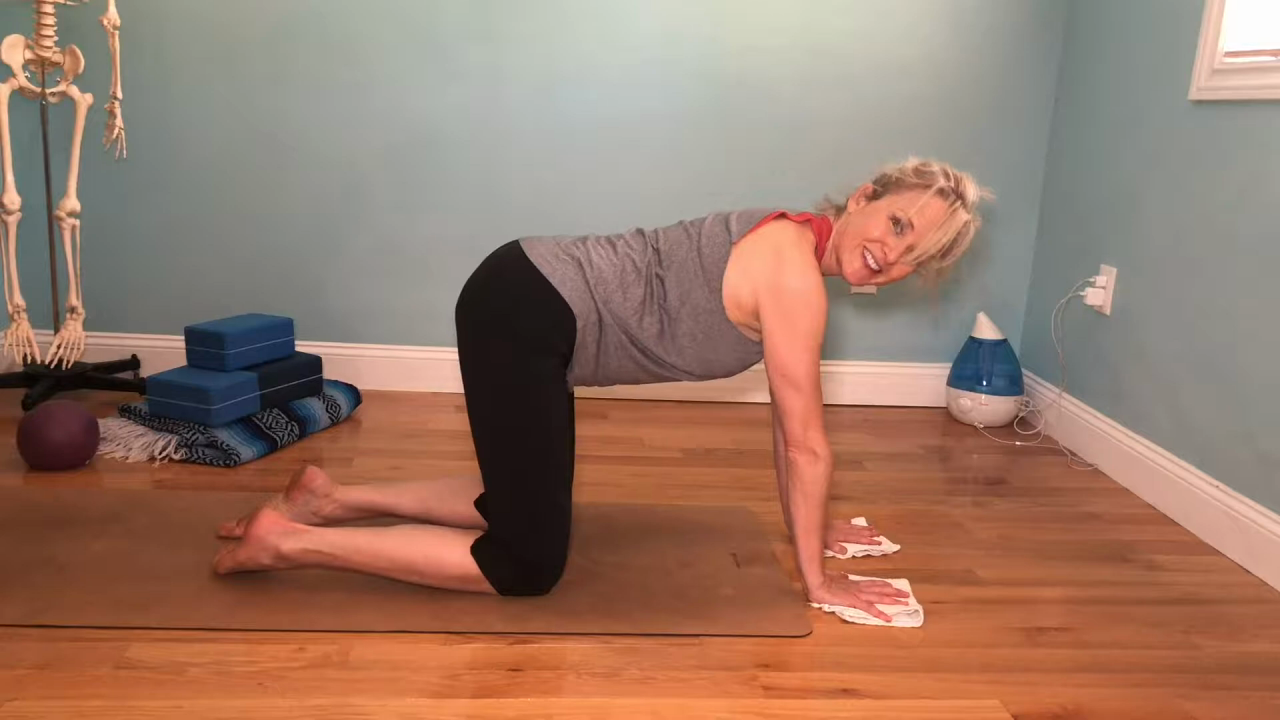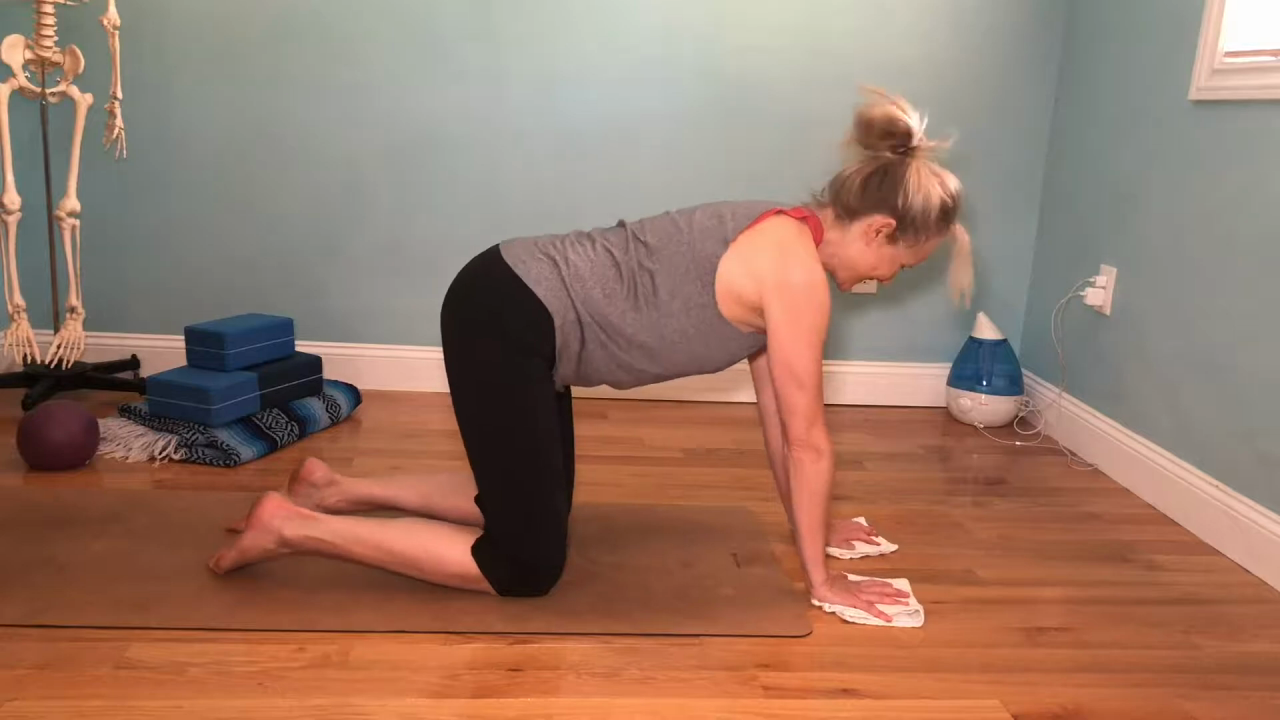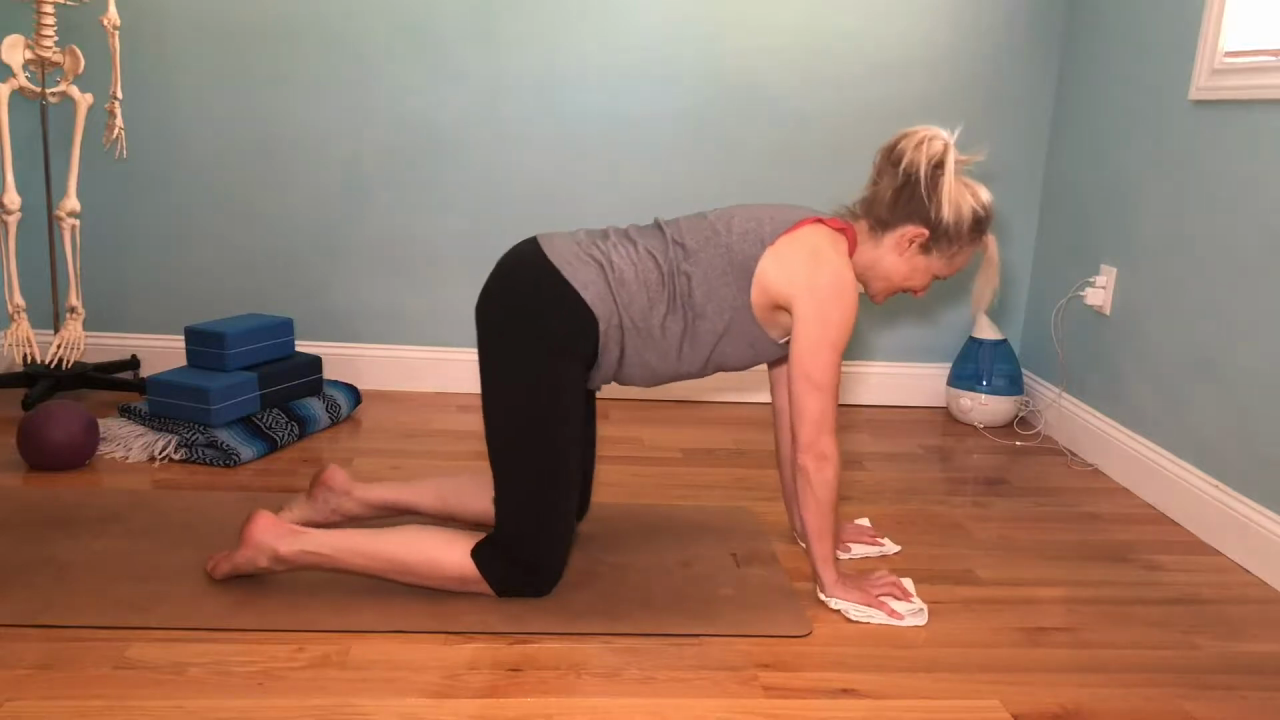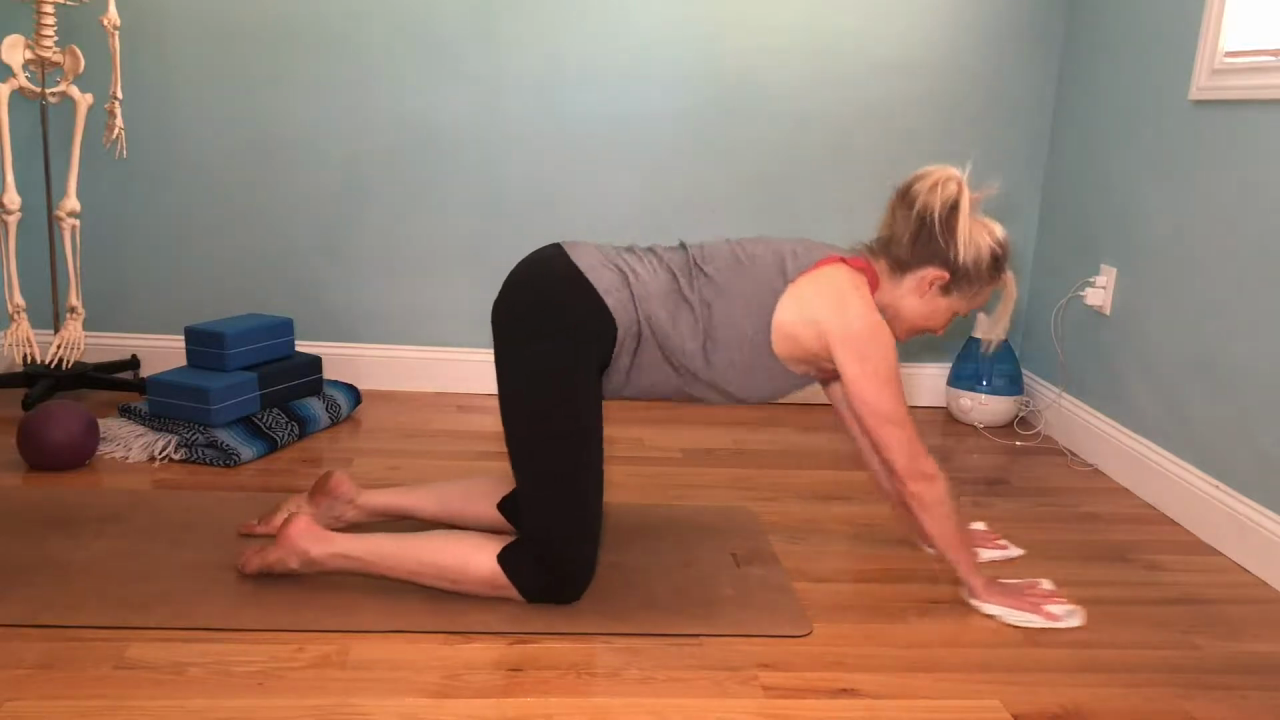
dt=0.4s
person 1, frame 1
left shoulder: (796, 246)
right shoulder: (794, 272)
left elbow: (787, 425)
right elbow: (806, 443)
left wrist: (812, 525)
right wrist: (818, 579)
left hip: (529, 299)
right hip: (522, 312)
left knee: (529, 506)
right knee: (529, 563)
left ankle: (333, 497)
right ankle: (290, 539)
person 1, frame 2
left shoulder: (785, 243)
right shoulder: (797, 266)
left elbow: (777, 421)
right elbow: (806, 438)
left wrist: (809, 520)
right wrist: (820, 577)
left hip: (515, 302)
right hip: (506, 318)
left knee: (528, 504)
right knee: (528, 564)
left ankle: (336, 489)
right ankle: (296, 527)
person 1, frame 3
left shoulder: (810, 251)
right shoulder: (831, 275)
left elbow: (789, 419)
right elbow: (816, 445)
left wrist: (809, 525)
right wrist: (831, 576)
left hip: (544, 294)
right hip: (547, 314)
left knee: (556, 507)
right knee: (527, 564)
left ankle: (355, 495)
right ankle: (288, 542)
person 1, frame 4
left shoulder: (848, 283)
right shoulder: (853, 314)
left elbow: (873, 441)
right elbow: (914, 471)
left wrist: (941, 533)
right wrist: (978, 582)
left hip: (559, 297)
right hip: (564, 319)
left knee: (549, 511)
right knee: (557, 571)
left ankle: (357, 500)
right ankle: (319, 548)
